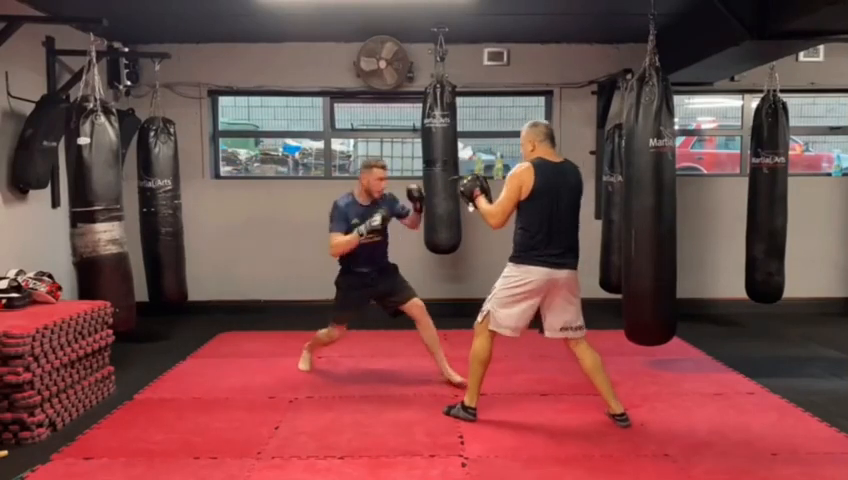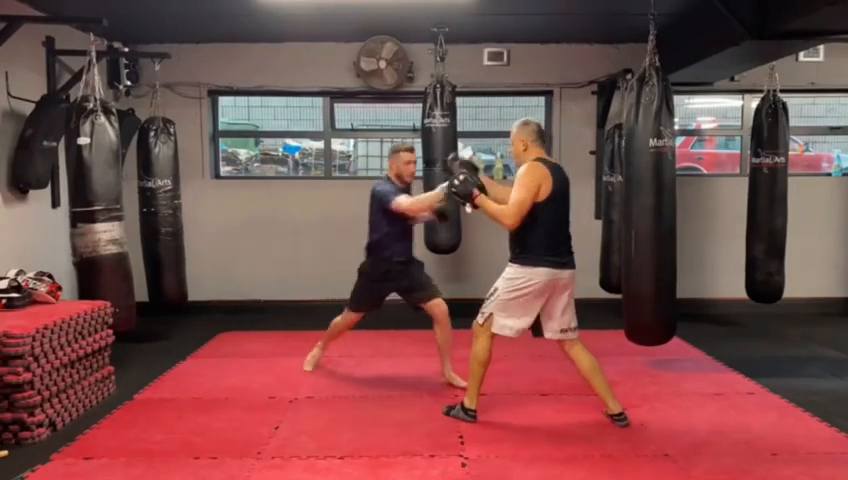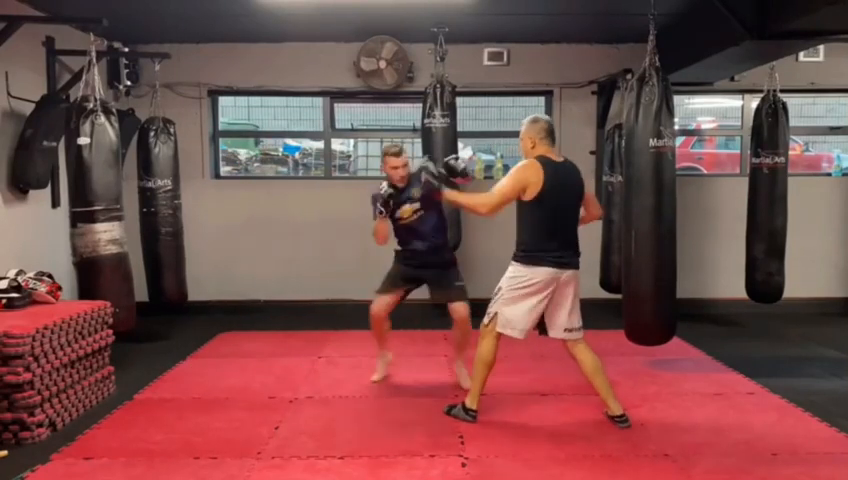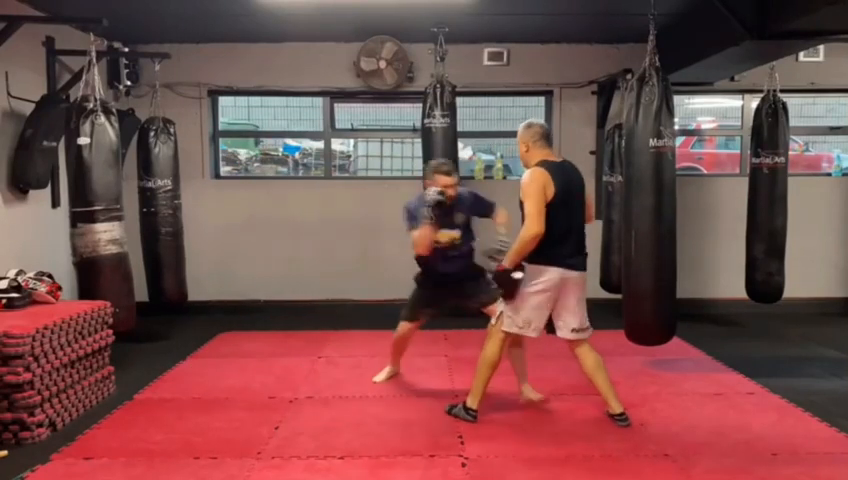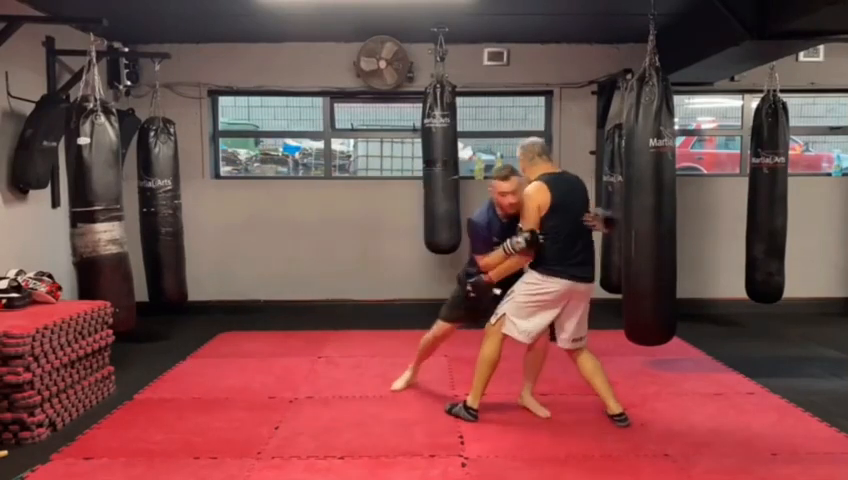
dt=0.2s
person 1, frame 1
left shoulder: (523, 172)
right shoulder: (574, 173)
left elbow: (496, 219)
left wrist: (477, 195)
left hip: (526, 269)
right hip: (565, 270)
left knee: (484, 329)
right knee: (577, 341)
left ankle: (469, 404)
right ankle: (617, 409)
person 1, frame 2
left shoulder: (532, 171)
right shoulder: (556, 172)
left elbow: (510, 219)
left wrist: (475, 195)
right wrist: (480, 179)
left hip: (528, 270)
right hip: (562, 271)
left knee: (483, 330)
right knee: (570, 342)
left ankle: (469, 406)
right ankle: (615, 409)
person 1, frame 3
left shoulder: (528, 169)
right shoulder: (573, 172)
left elbow: (487, 205)
right elbow: (595, 212)
left wrist: (444, 190)
left hip: (531, 269)
right hip: (566, 270)
left knee: (490, 331)
right knee: (576, 342)
left ankle: (470, 405)
right ankle: (616, 410)
person 1, frame 4
left shoulder: (535, 176)
right shoulder: (573, 172)
left elbow: (534, 230)
right elbow: (587, 214)
left wrist: (507, 263)
left hip: (542, 270)
right hip: (574, 271)
left knee: (498, 333)
right knee: (580, 342)
left ankle: (471, 405)
right ankle: (617, 409)
person 1, frame 5
left shoulder: (535, 191)
right shoulder: (577, 183)
left elbow: (527, 250)
left wrist: (488, 278)
left hip: (547, 279)
right hip: (581, 280)
left knee: (495, 331)
right knee: (577, 348)
left ankle: (472, 405)
right ankle: (616, 409)
person 2, frame 1
left shoulder: (386, 200)
right shoulder: (341, 206)
left elbow: (413, 224)
right elbow: (335, 249)
left wrist: (417, 206)
right wrist: (363, 230)
left hip: (383, 272)
right hip: (353, 278)
left knee: (418, 309)
right knee: (335, 334)
left ankle: (445, 369)
right ankle: (309, 349)
person 2, frame 2
left shoulder: (402, 187)
right shoulder: (382, 190)
right elbow: (410, 207)
left wrist: (431, 213)
right wrist: (445, 189)
left hip: (407, 265)
right hip: (379, 268)
left knee: (440, 311)
right knee: (349, 319)
left ankle: (448, 371)
right ankle: (321, 346)
person 2, frame 3
left shoulder: (423, 177)
right shoulder: (381, 195)
left elbow: (462, 179)
right elbow: (381, 239)
left wrist: (457, 169)
right wrist: (382, 210)
left hip: (440, 259)
right hip: (409, 260)
left knee: (462, 314)
right knee: (378, 311)
left ankle: (459, 365)
right ankle: (383, 357)
person 2, frame 4
left shoulder: (466, 198)
right shoulder: (416, 207)
left elbow: (499, 213)
right elbow: (421, 248)
right wrist: (429, 213)
left hip: (468, 275)
right hip: (433, 280)
right knee: (404, 332)
left ankle: (524, 385)
right ankle: (393, 367)
person 2, frame 5
right shoulder: (480, 221)
right elbow: (485, 264)
left hip: (512, 281)
right knee: (439, 332)
left ankle: (525, 394)
right ankle: (412, 372)
